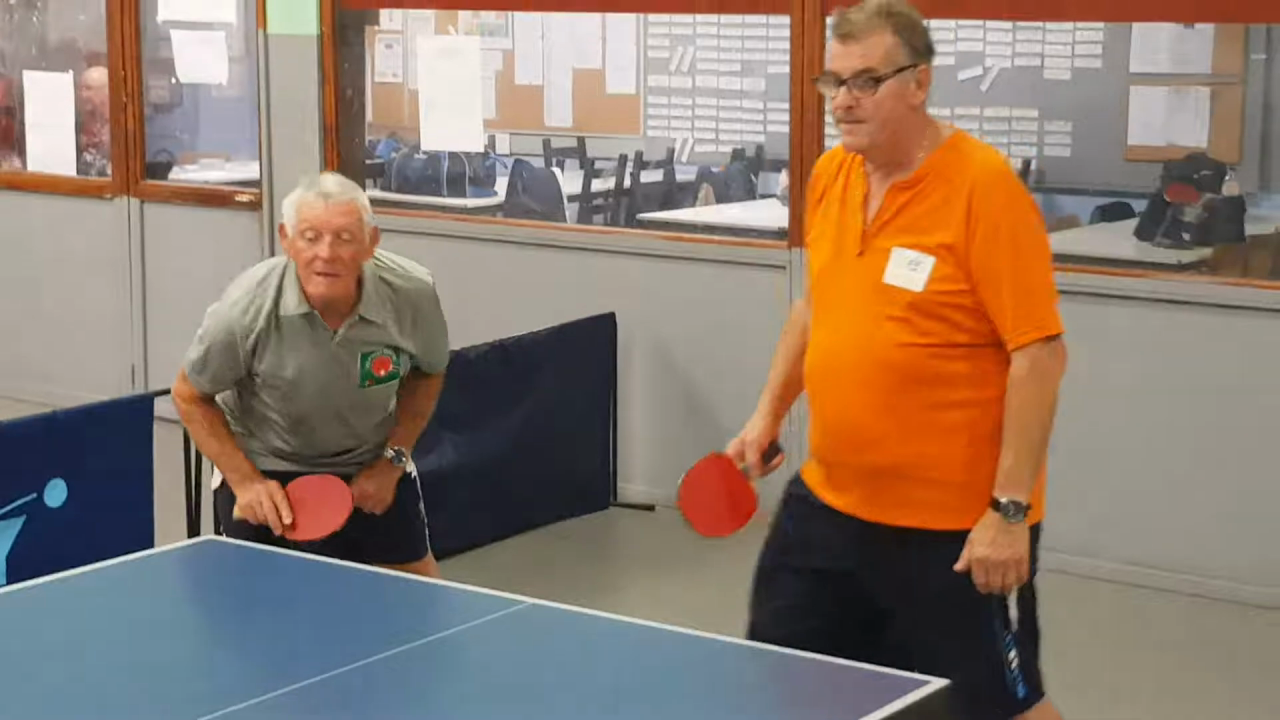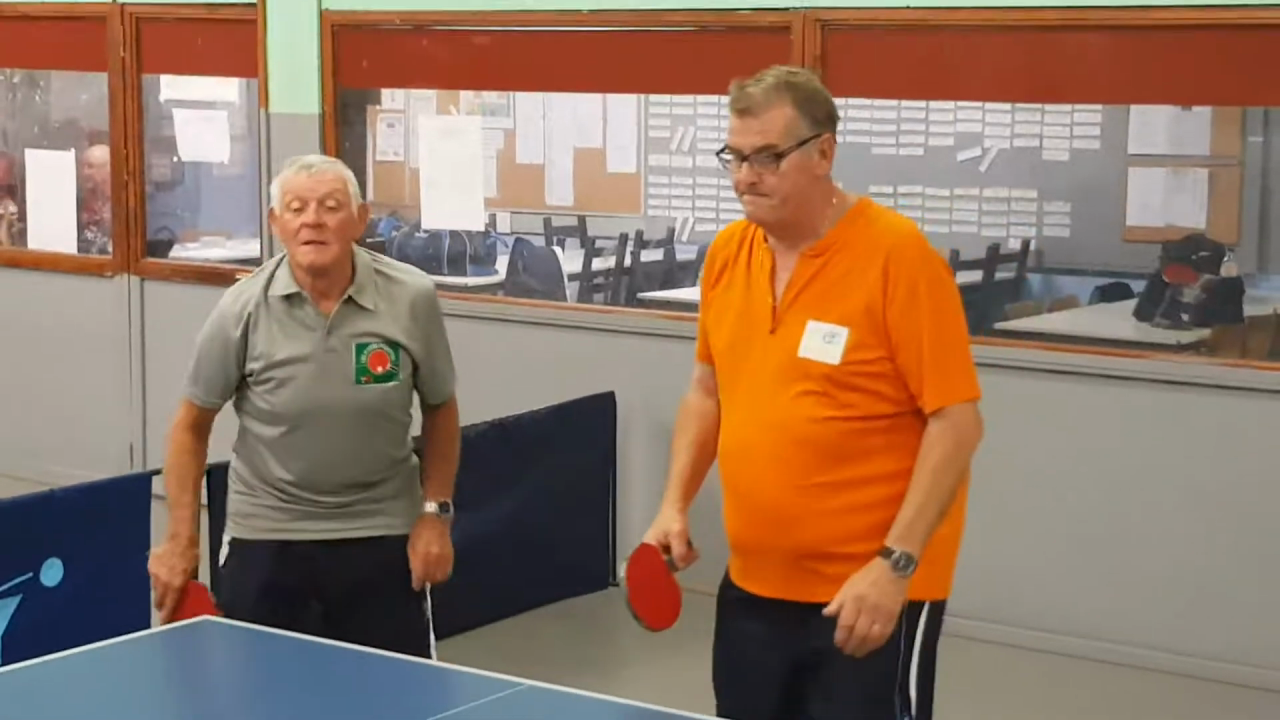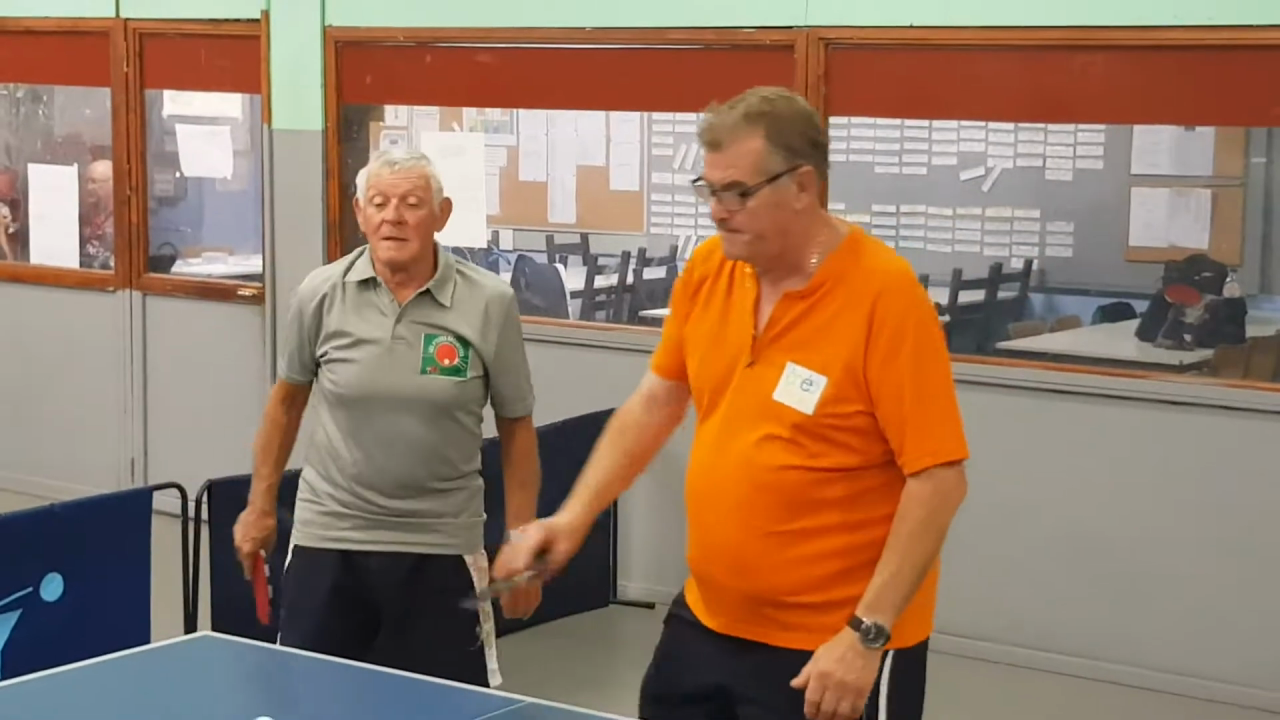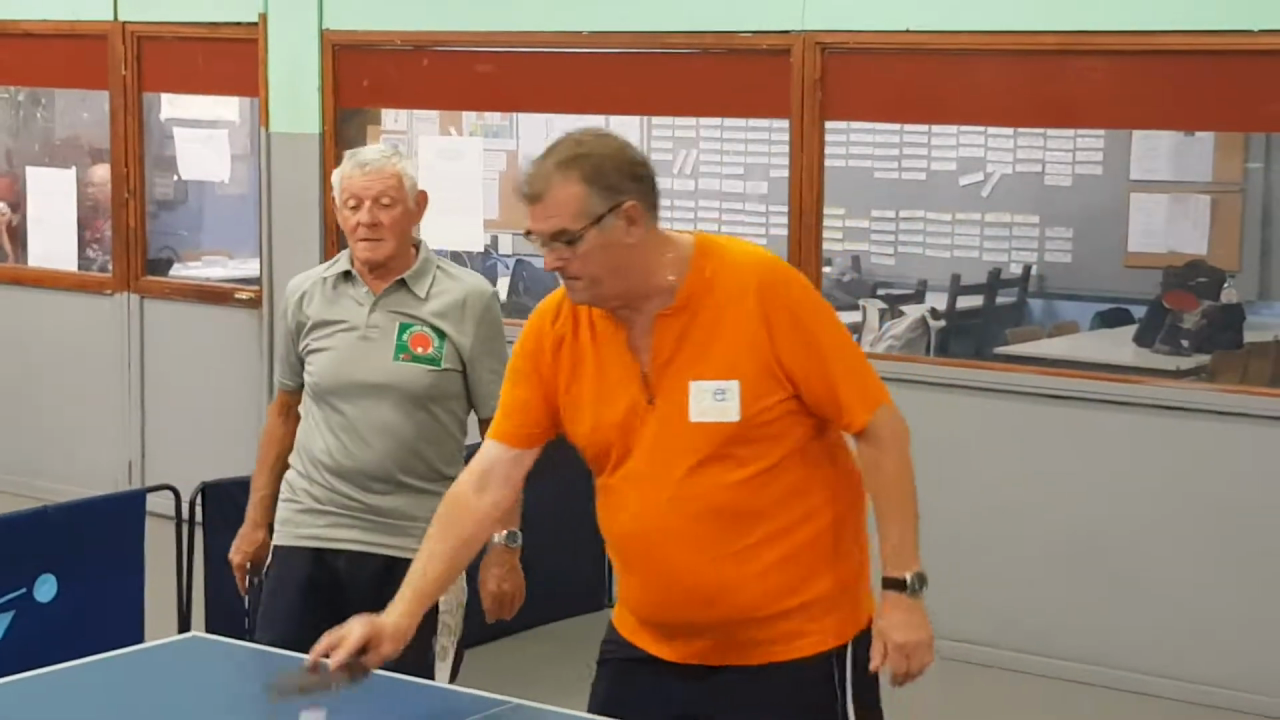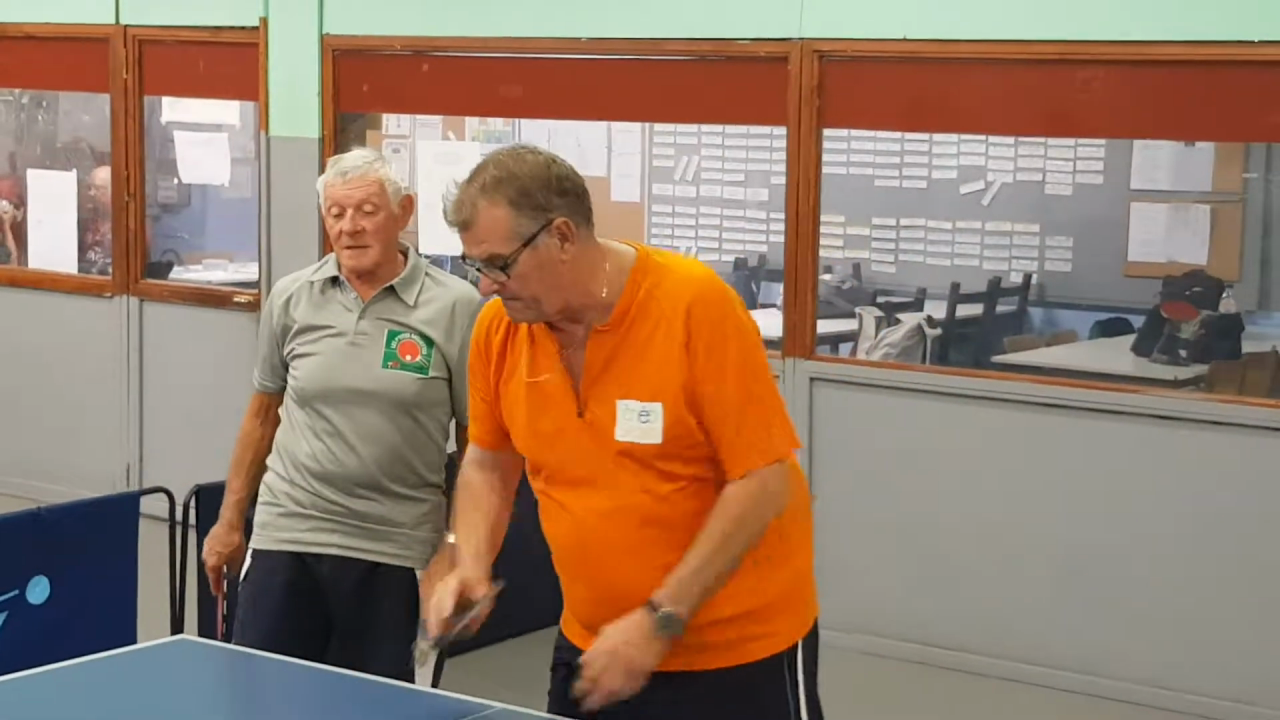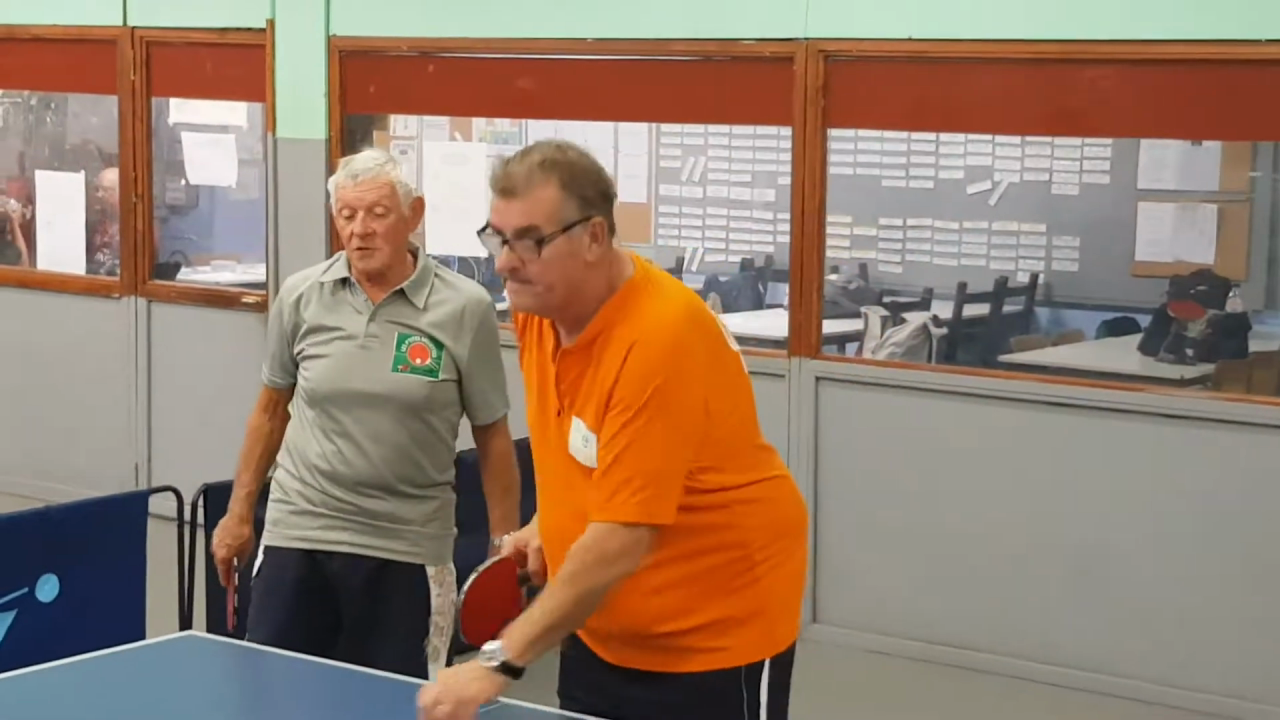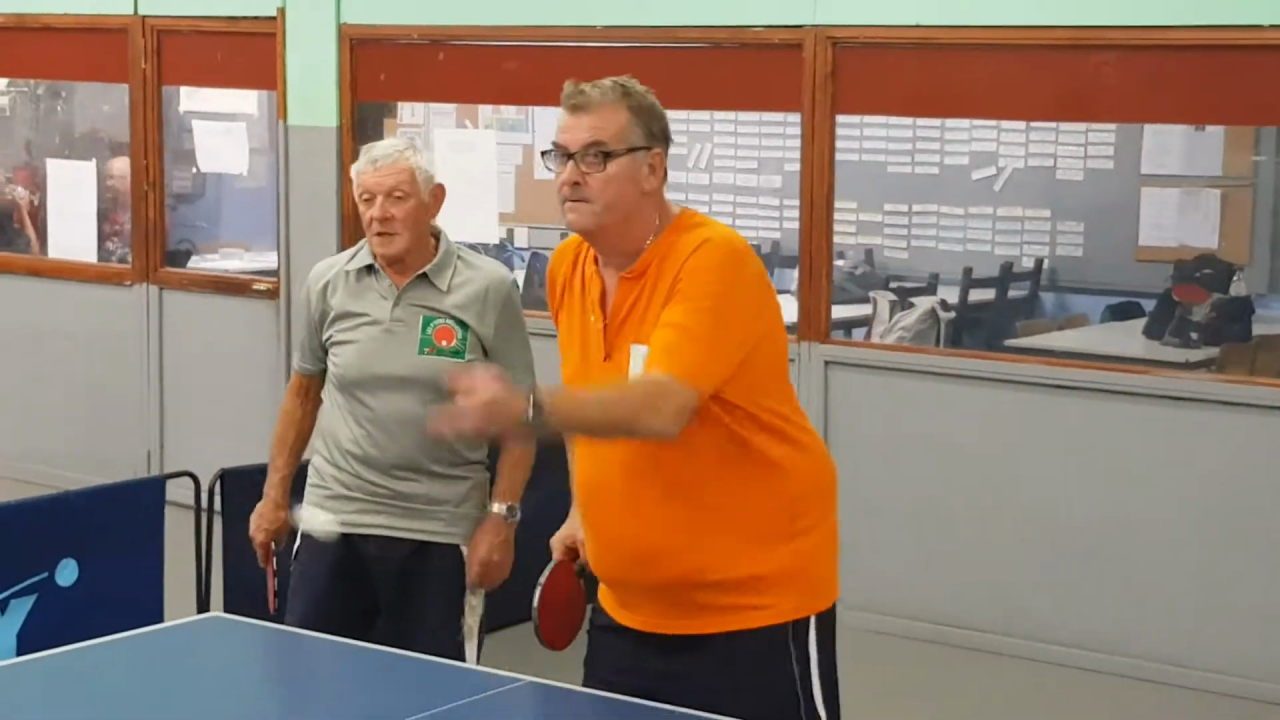
dt=0.4s
person 1, frame 1
left shoulder: (983, 186)
right shoulder: (829, 176)
left elbow: (1039, 356)
left wrist: (1008, 509)
right wrist: (768, 412)
left hip: (953, 518)
right hip: (826, 501)
person 1, frame 2
left shoulder: (896, 253)
right shoulder: (727, 252)
left elbow: (958, 420)
left wrist: (895, 565)
right wrist: (675, 503)
left hip: (871, 588)
right hip: (754, 585)
person 1, frame 3
left shoulder: (883, 294)
right shoulder: (706, 269)
left elbow: (938, 476)
right elbow: (652, 404)
left wrist: (866, 633)
right wrist: (573, 515)
left hip: (837, 638)
right hip: (707, 618)
person 1, frame 4
left shoulder: (761, 288)
right shoulder: (552, 328)
left elbow: (878, 427)
right elbow: (487, 483)
left wrist: (900, 583)
right wrist: (402, 615)
left hip: (794, 646)
right hip: (646, 646)
person 1, frame 5
left shoulder: (693, 307)
right shoulder: (497, 330)
left elbow: (762, 480)
right elbow: (488, 462)
left wrist: (659, 621)
right wrist: (471, 563)
left hip: (741, 648)
right hip: (600, 646)
person 1, frame 6
left shoulder: (662, 339)
right shoulder: (535, 303)
left elbow: (624, 540)
left wrist: (499, 661)
right wrist: (546, 522)
left hip: (716, 640)
right hip: (601, 631)
person 1, frame 7
left shoulder: (711, 259)
right shoulder: (567, 266)
left elbow: (661, 407)
left wrist: (527, 407)
right wrist: (586, 510)
left hip: (753, 606)
person 2, frame 1
left shoulder: (412, 291)
right shoulder: (246, 307)
left elbow: (428, 374)
right elbow: (190, 396)
left wrist: (391, 458)
right wrist: (246, 481)
left hip: (370, 462)
right hip: (262, 464)
person 2, frame 2
left shoulder: (411, 297)
right shoulder: (243, 308)
left elbow: (440, 410)
right elbow: (191, 424)
left wrist: (435, 513)
right wrist: (179, 539)
left hip: (383, 531)
right hip: (267, 532)
person 2, frame 3
left shoulder: (490, 302)
right shoulder: (320, 295)
left elbow: (516, 426)
right elbow: (287, 399)
right wrist: (260, 505)
left hip: (440, 548)
right hip: (329, 540)
person 2, frame 4
left shoulder: (468, 299)
right shoulder: (306, 295)
left wrist: (504, 543)
right wrist: (256, 519)
left hip: (417, 550)
right hip: (307, 538)
person 2, frame 5
left shoulder: (455, 306)
right shoulder: (290, 298)
right elbow: (263, 413)
right wrist: (230, 519)
left hip: (396, 556)
right hip: (285, 542)
person 2, frame 6
left shoulder: (465, 307)
right shoulder: (299, 296)
left elbow: (493, 436)
right elbow: (272, 407)
left wrist: (506, 547)
right wrist: (240, 511)
left hip: (406, 553)
right hip: (296, 539)
person 2, frame 7
left shoulder: (488, 288)
right shoulder: (327, 283)
left wrist: (501, 515)
right wrist: (275, 495)
left hip: (439, 533)
right hip: (334, 524)
